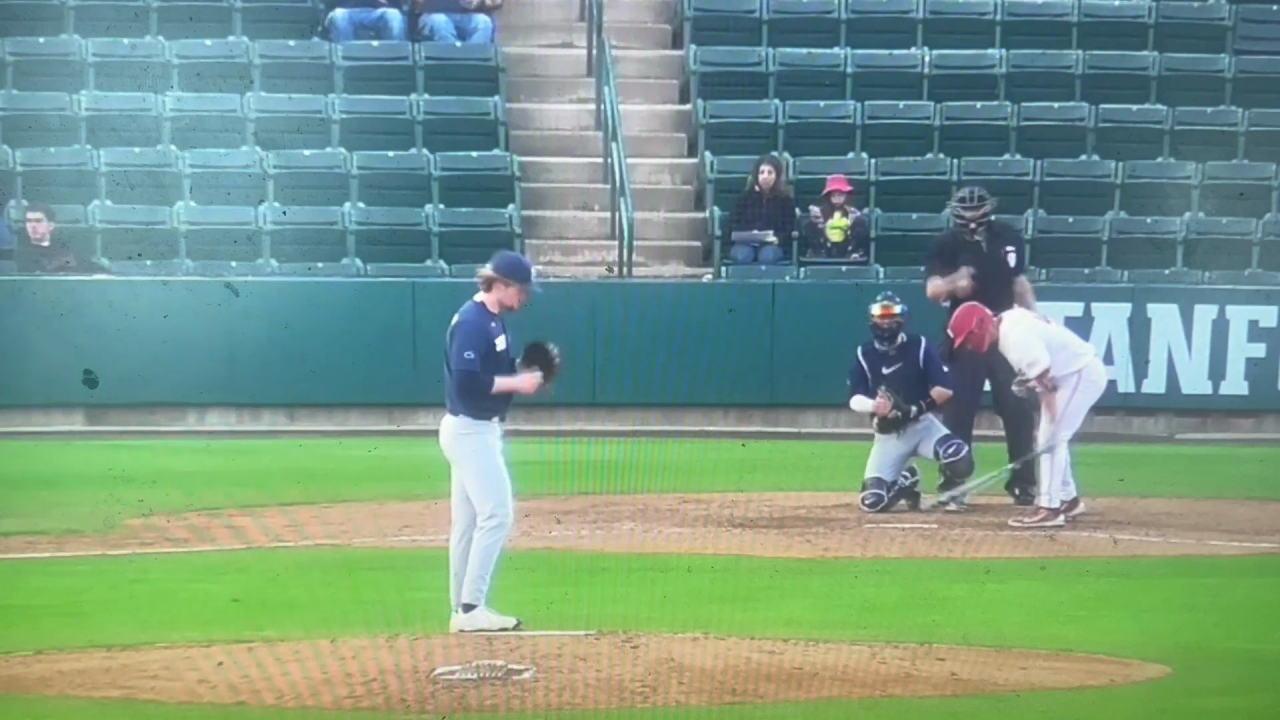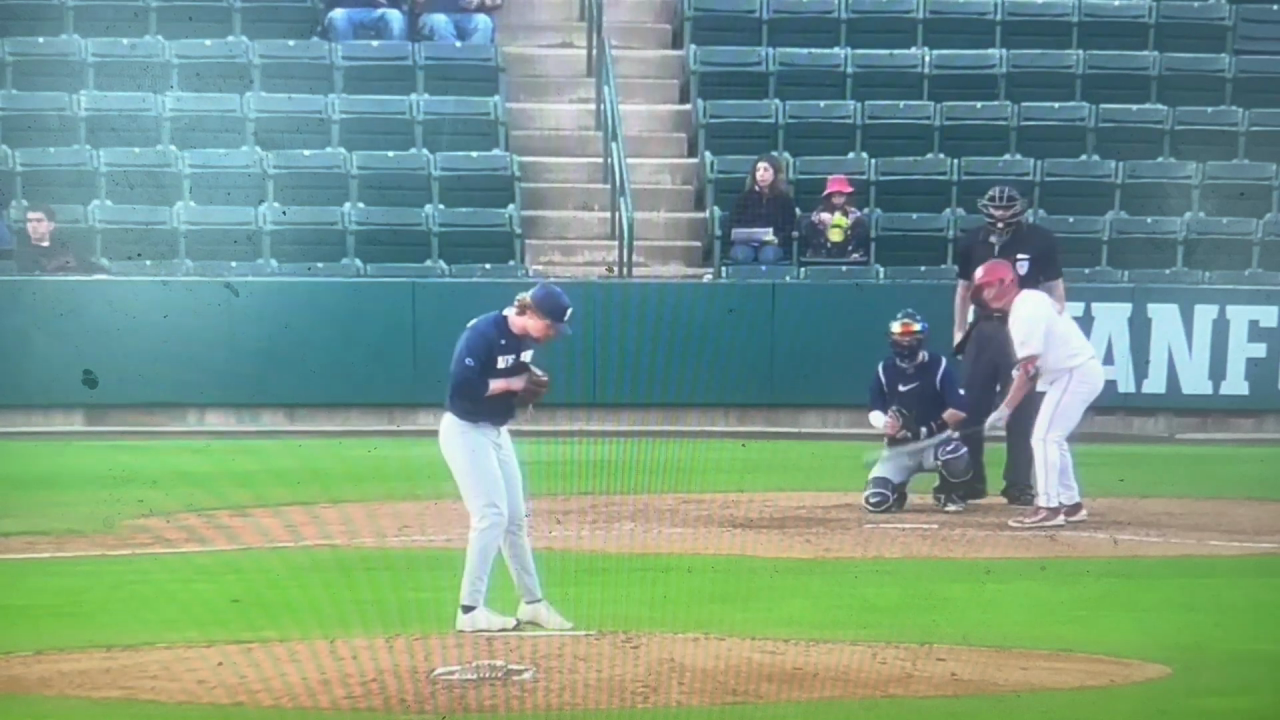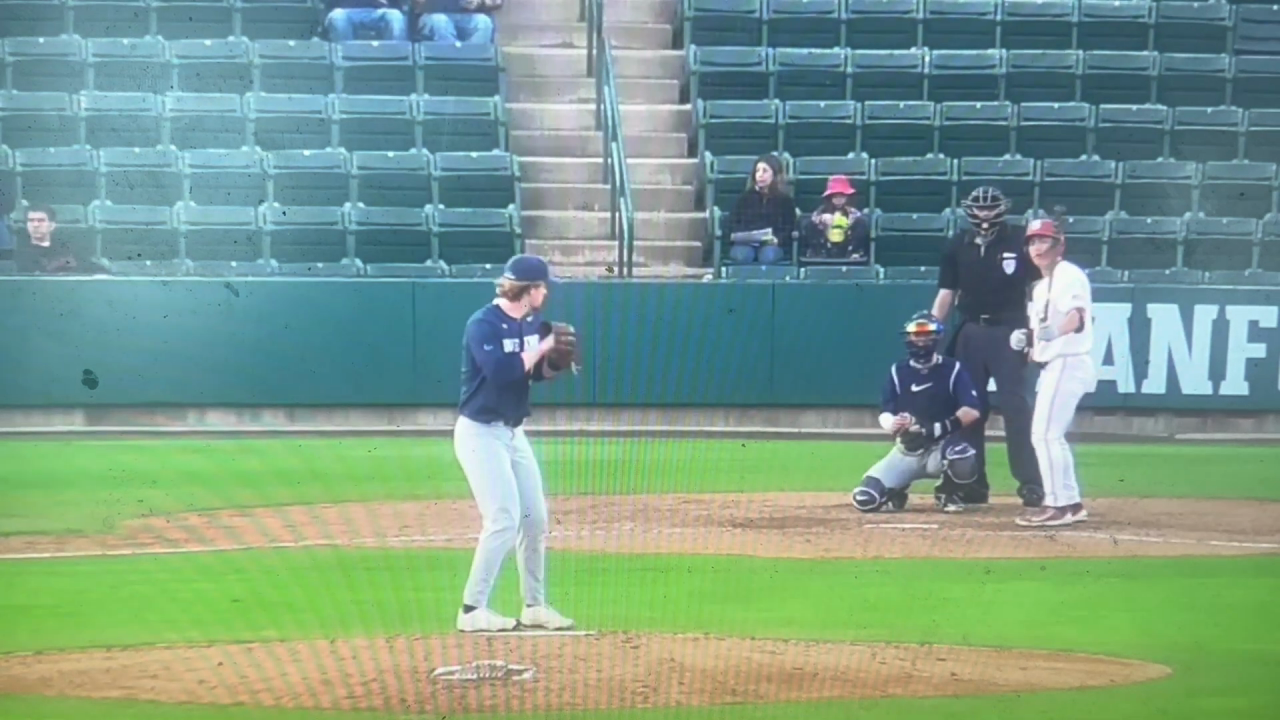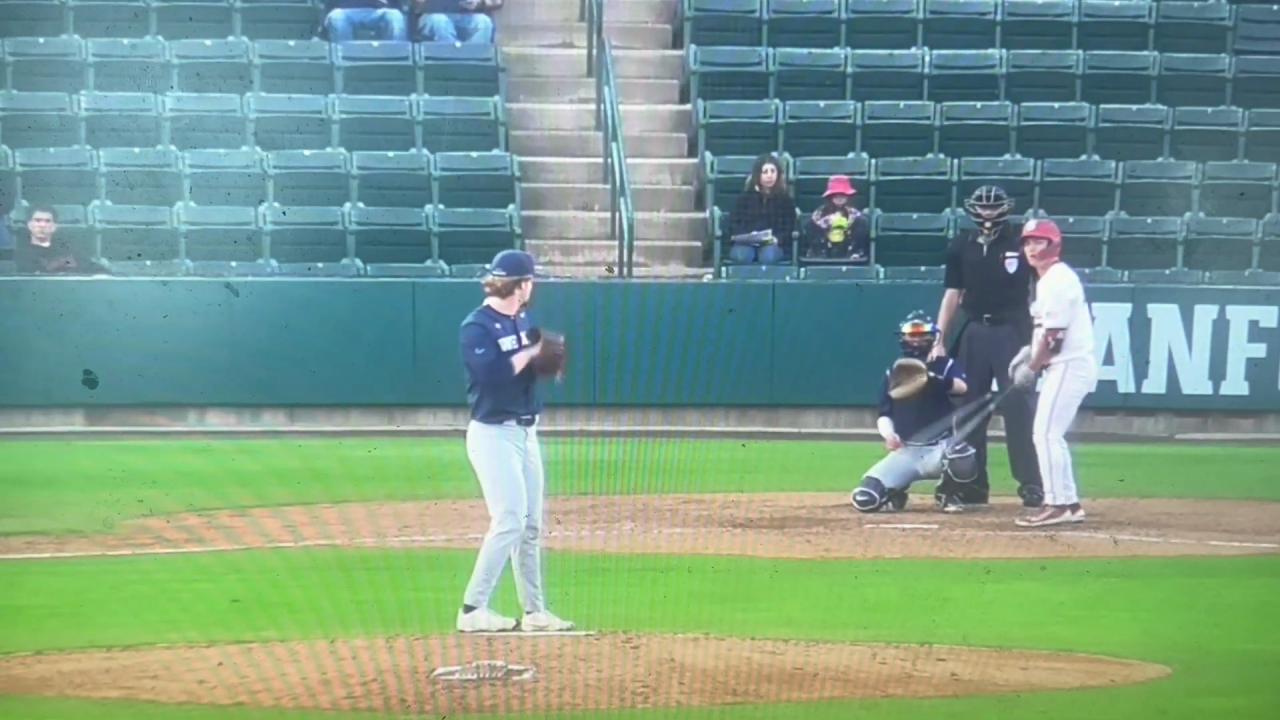
dt=0.7s
person 1, frame 1
left shoulder: (493, 317)
right shoulder: (472, 323)
right elbow: (469, 384)
left wrist: (523, 371)
right wrist: (517, 384)
left hip: (478, 430)
right hip: (471, 431)
left knee: (468, 521)
right knee: (496, 515)
left ankle: (464, 607)
right ankle: (471, 610)
person 1, frame 2
left shoulder: (527, 337)
right shoulder: (482, 333)
right elbow: (461, 387)
left wrist: (530, 384)
right wrist: (510, 384)
left hip: (496, 431)
right hip: (466, 431)
left knee: (515, 518)
right knee: (491, 516)
left ankle: (532, 602)
right ankle: (471, 611)
person 1, frame 3
left shoulder: (530, 323)
right shoulder: (483, 324)
left elbow: (538, 373)
right elbow: (501, 372)
left wrist: (557, 357)
right wrist: (541, 347)
left hip: (513, 432)
right hip: (480, 433)
left knee: (535, 517)
right knee: (503, 521)
left ankle: (535, 606)
right ankle: (472, 611)
person 1, frame 4
left shoulder: (522, 319)
right shoulder: (476, 326)
left elbow: (531, 366)
right elbow: (492, 374)
right wrist: (531, 351)
left hip: (525, 432)
right hip: (493, 434)
left knee: (532, 524)
right knee: (509, 521)
left ankle: (534, 611)
right ankle: (472, 609)
person 2, frame 1
left shoulder: (1009, 237)
right shoulder: (946, 244)
left elbow: (1019, 282)
right elbow: (933, 289)
right wrist: (953, 284)
left knee: (1019, 409)
right knee: (959, 410)
left ankle: (1022, 483)
right ankle: (952, 485)
person 2, frame 2
left shoulder: (1039, 240)
right shoulder: (972, 242)
left elbow: (1055, 287)
right wrist: (959, 329)
right hip: (983, 330)
left knee: (1023, 409)
right knee: (972, 406)
left ankle: (1018, 485)
right ankle: (969, 481)
person 2, frame 3
left shoulder: (1020, 242)
right shoulder: (957, 246)
right elbow: (946, 295)
left hip: (1009, 331)
right hip: (969, 333)
left knee: (1017, 408)
left ankle: (1032, 484)
right ankle: (971, 484)
person 2, frame 4
left shoulder: (1022, 241)
right shoulder: (961, 246)
right elbow: (953, 294)
right wrist: (939, 339)
left hip: (1012, 332)
right hip: (974, 332)
left knee: (1019, 408)
left ankle: (1031, 485)
right ankle: (970, 485)
person 3, frame 1
left shoulder: (1017, 336)
right shoulder: (1007, 322)
left elbow: (1047, 381)
left wrist: (1052, 427)
right wrist: (1026, 379)
left hip: (1083, 374)
right hip: (1070, 373)
left knee: (1052, 439)
right knee: (1049, 439)
left ankle: (1049, 508)
right ankle: (1067, 500)
person 3, frame 2
left shoulder: (1025, 312)
right shoulder: (1031, 298)
left elbow: (1028, 369)
left wrist: (1004, 410)
right wrist: (1024, 367)
left hip: (1077, 374)
right hip: (1082, 371)
left knee: (1044, 436)
right knee: (1053, 437)
left ankle: (1049, 508)
right ankle: (1070, 504)
person 3, frame 3
left shoulder: (1069, 275)
right shoulder: (1041, 286)
left elbow: (1079, 317)
left wrist: (1055, 331)
right wrist: (1025, 336)
left hip: (1068, 364)
right hip: (1056, 365)
left knee: (1043, 433)
right knee: (1053, 435)
left ankle: (1057, 507)
right ankle: (1071, 503)
person 3, frame 4
left shoulder: (1057, 281)
right shoulder: (1051, 279)
left elbow: (1054, 338)
left wrist: (1030, 369)
right wrist: (1030, 351)
left hip: (1070, 366)
right hip: (1067, 366)
left knee: (1046, 433)
right knee: (1052, 435)
left ankle: (1056, 504)
right ankle: (1069, 503)
person 4, frame 1
left shoulder: (919, 346)
right shoulder: (864, 354)
left elbow: (945, 389)
right elbow: (855, 400)
left wrist: (914, 410)
right wrist: (874, 406)
left hip: (922, 424)
right hip: (888, 434)
left knee: (958, 456)
right knee: (872, 501)
right ankle: (903, 482)
person 4, frame 2
left shoulder: (938, 366)
right shoulder: (885, 369)
left elbow: (958, 410)
right elbow: (874, 412)
left wrist: (924, 431)
right wrist: (885, 424)
left hip: (932, 441)
right hip: (899, 448)
left knee: (957, 457)
right knee: (875, 501)
left ankle: (946, 494)
right ankle: (898, 487)
person 4, frame 3
left shoulder: (952, 369)
right shoulder: (898, 371)
left elbow: (972, 411)
right elbow: (885, 414)
left wrist: (939, 429)
right wrist: (892, 424)
left hip: (940, 448)
right hip: (905, 451)
left knee: (964, 460)
right knee: (865, 499)
right ankle: (896, 490)
person 4, frame 4
left shoulder: (946, 366)
right shoulder: (894, 373)
left elbow: (961, 387)
right elbow: (884, 414)
left wrist: (935, 380)
right wrist: (889, 434)
left hip: (938, 447)
right hip: (905, 452)
left knee: (964, 461)
right knee: (865, 500)
right ankle: (896, 491)
